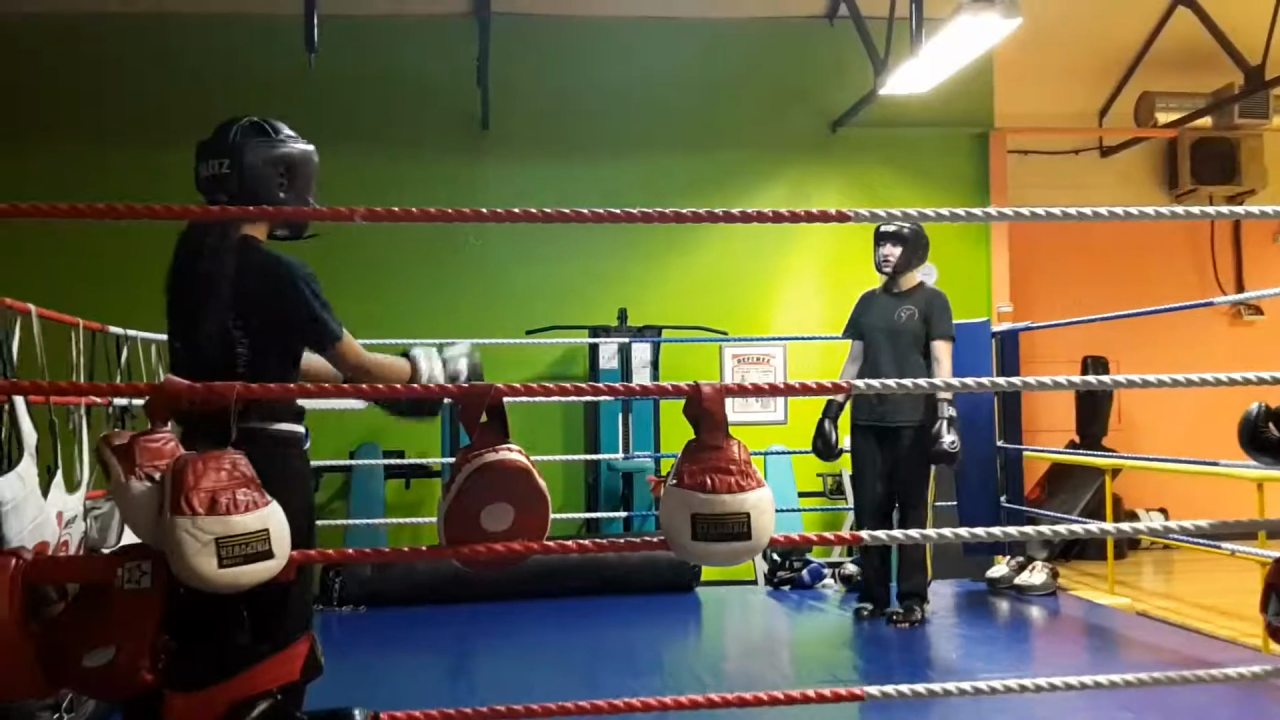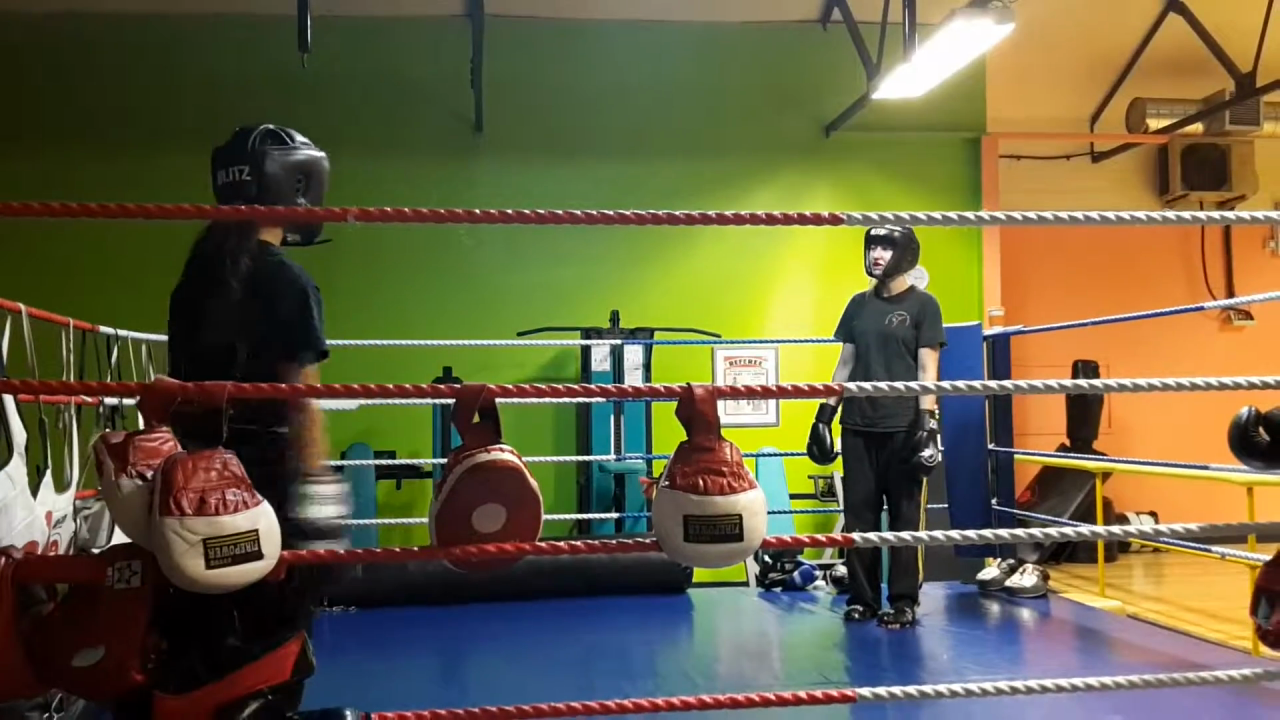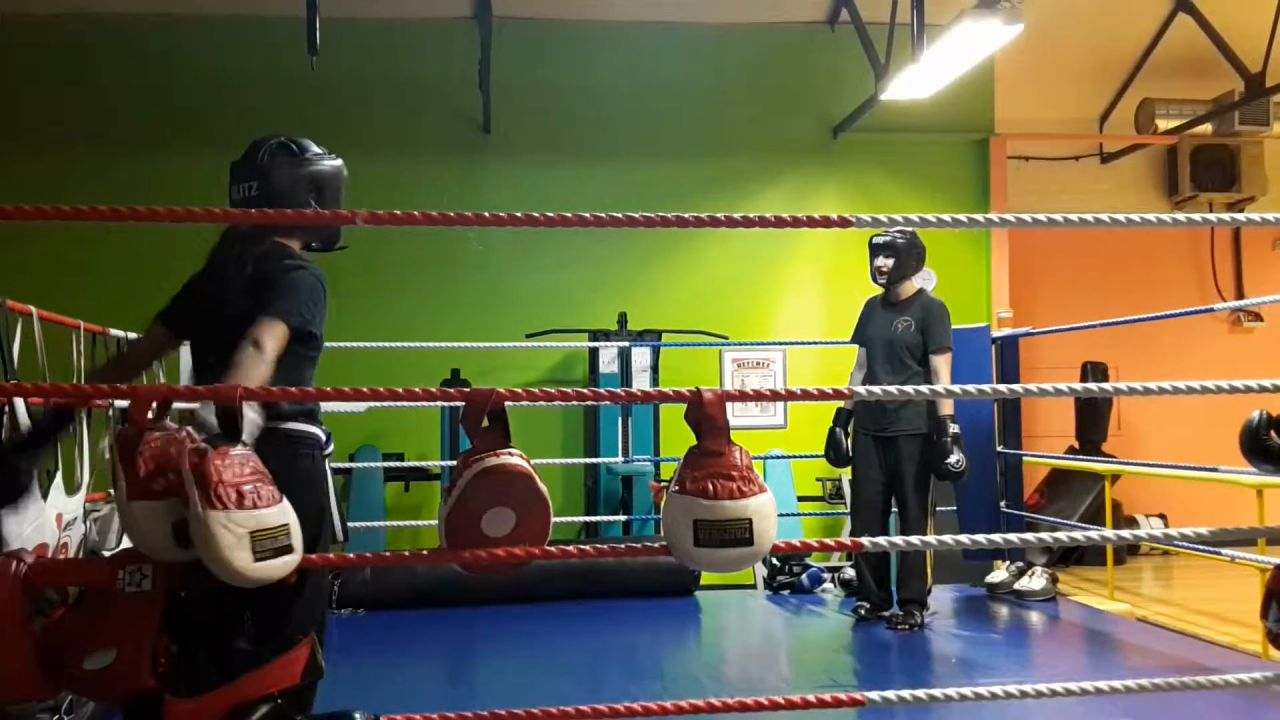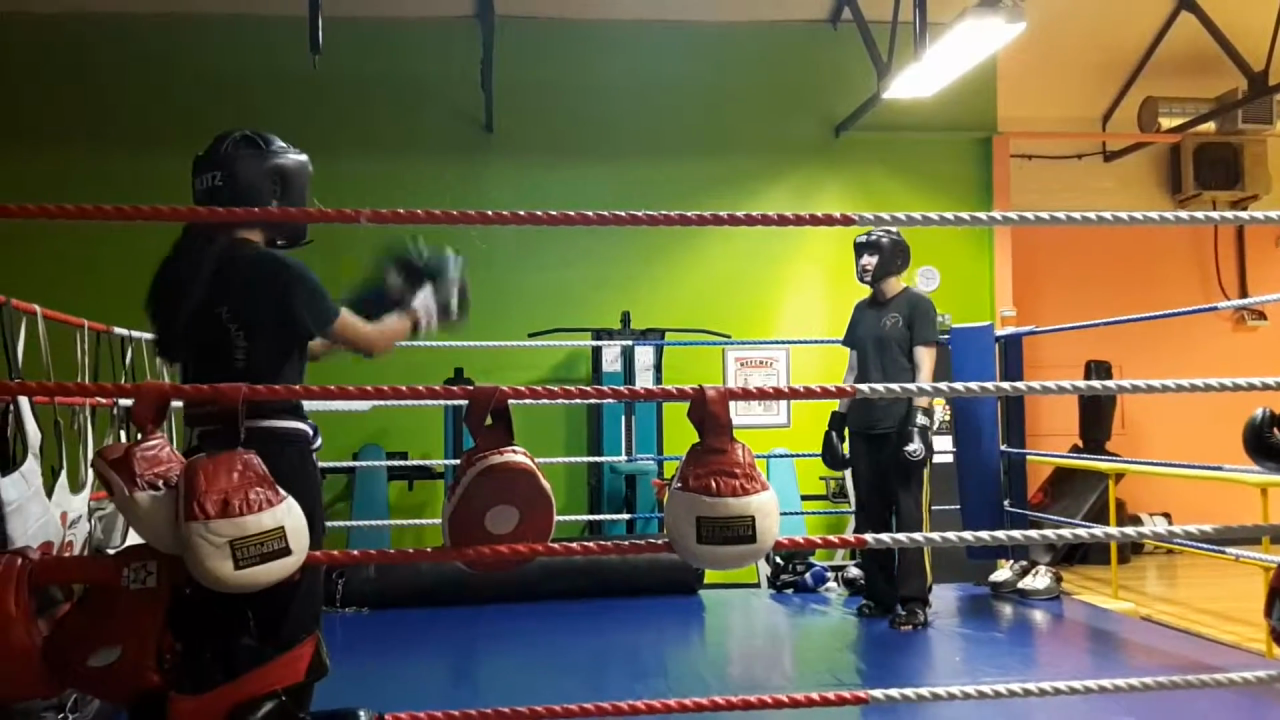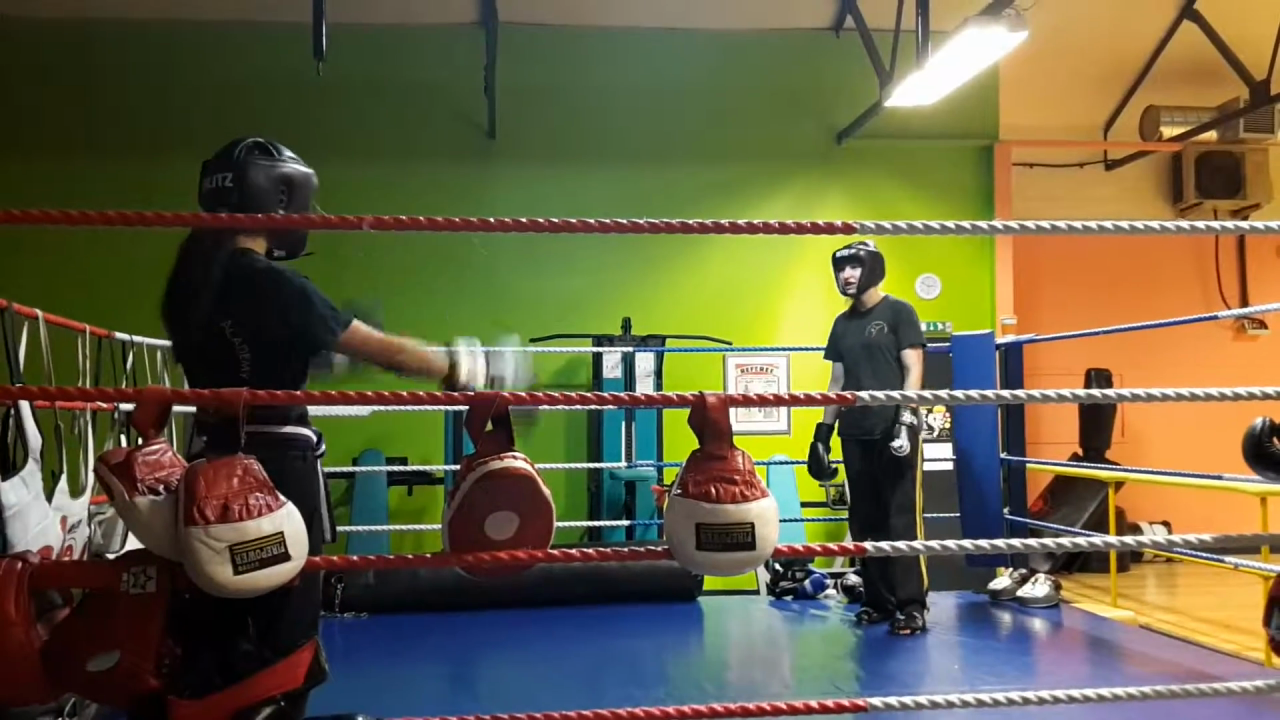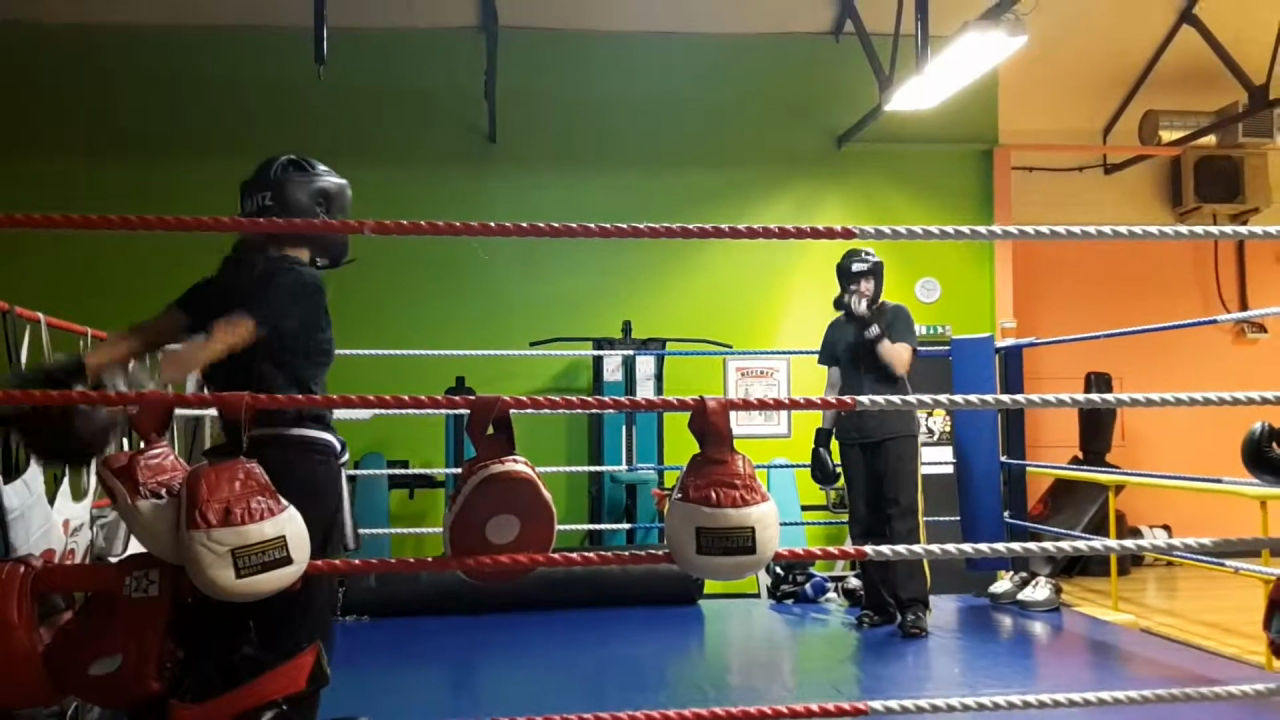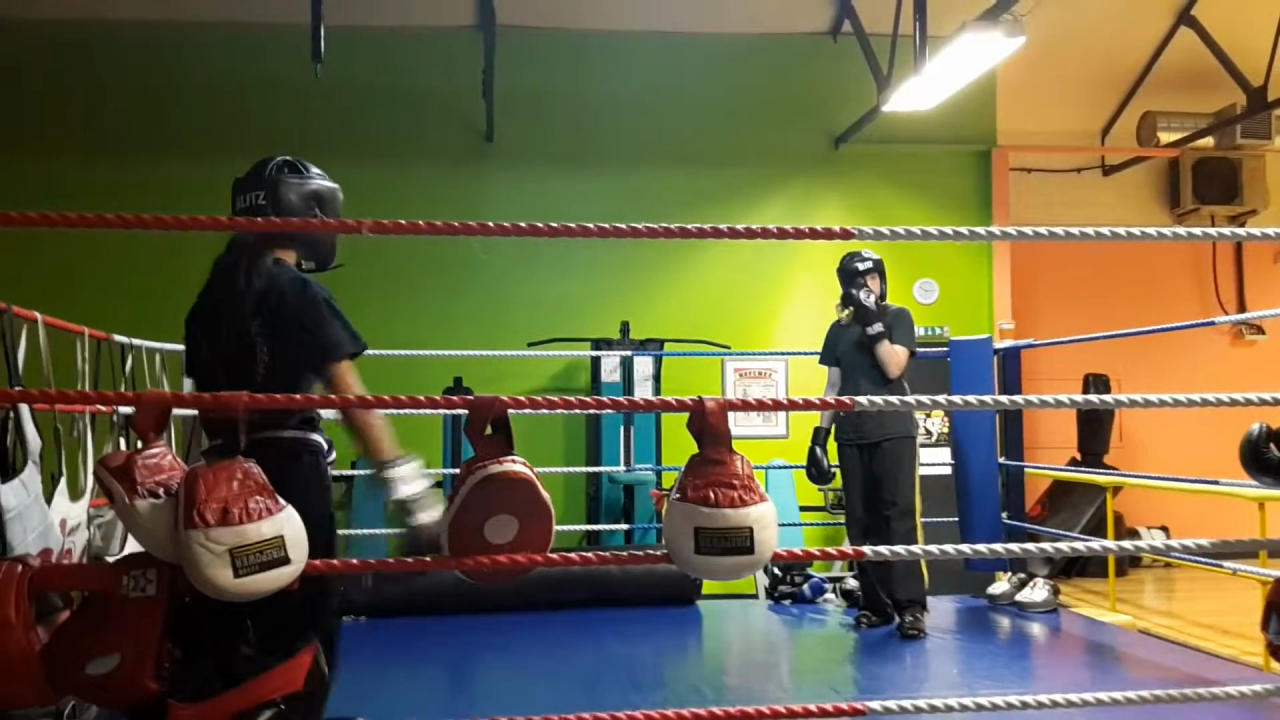
dt=0.4s
person 1, frame 1
left shoulder: (194, 263)
right shoulder: (277, 274)
right elbow: (356, 364)
left wrist: (347, 380)
right wrist: (434, 369)
left hip: (200, 460)
right hip: (268, 461)
left knee: (204, 621)
right knee: (275, 625)
person 1, frame 2
left shoulder: (204, 270)
right shoulder: (284, 281)
left elbow: (187, 380)
right elbow: (299, 404)
right hip: (264, 463)
left knee: (200, 622)
right knee: (273, 627)
person 1, frame 3
left shoulder: (218, 274)
right shoulder: (299, 277)
left elbow: (137, 356)
right elbow: (258, 351)
left wrist: (53, 419)
right wrist: (231, 424)
right hip: (286, 459)
left knee: (213, 624)
right knee: (289, 626)
person 1, frame 4
left shoulder: (190, 274)
right shoulder: (273, 271)
right elbow: (366, 338)
left wrist: (375, 301)
right wrist: (425, 305)
left hip: (209, 458)
right hip: (274, 460)
left knee: (211, 618)
right knee: (284, 621)
person 1, frame 5
left shoulder: (196, 279)
right shoulder: (273, 284)
right elbow: (385, 350)
left wrist: (332, 351)
right wrist: (469, 369)
left hip: (216, 463)
right hip: (277, 463)
left knee: (213, 621)
right knee: (282, 626)
person 1, frame 6
left shoulder: (233, 280)
right shoulder: (302, 285)
left elbow: (147, 333)
right elbow: (215, 343)
left wrist: (74, 370)
left hip: (239, 463)
right hip: (300, 466)
left knee: (221, 628)
right knee: (295, 630)
person 1, frame 7
left shoulder: (218, 293)
right shoulder: (298, 293)
left elbow: (208, 396)
right elbow: (350, 398)
right wrist: (410, 486)
right hip: (283, 473)
left knee: (218, 635)
right knee: (299, 639)
person 2, frame 1
left shoulder: (931, 300)
right shoulder: (868, 301)
left elbow: (941, 360)
left wrist: (944, 412)
right wrist: (831, 411)
left hip: (911, 422)
right hip: (866, 421)
left knee: (913, 511)
right knee: (869, 510)
left ankle: (912, 599)
right ankle: (873, 594)
person 2, frame 2
left shoulder: (922, 304)
right shoulder: (859, 304)
left elbow: (927, 370)
left wrist: (927, 423)
right wrist: (825, 414)
left hip: (902, 426)
right hip: (858, 425)
left knee: (904, 516)
right knee: (858, 514)
left ankle: (903, 601)
right ankle: (862, 597)
person 2, frame 3
left shoulder: (930, 309)
right shoulder: (872, 308)
left elbow: (940, 375)
left wrist: (948, 432)
right wrist: (841, 419)
left hip: (912, 430)
right hip: (869, 428)
left knee: (914, 518)
right knee: (866, 515)
left ankle: (913, 603)
right ankle: (872, 598)
person 2, frame 4
left shoulder: (917, 305)
right shoulder: (862, 309)
left elbow: (924, 369)
left wrist: (919, 422)
right wrist: (837, 421)
left hip: (900, 426)
right hip: (864, 427)
left knee: (909, 514)
right knee: (869, 515)
left ankle: (914, 602)
right ankle: (880, 594)
person 2, frame 5
left shoulder: (898, 312)
right shoulder: (842, 323)
left elbow: (914, 371)
left wrist: (906, 421)
right wrist: (822, 433)
left hip: (893, 430)
right hip: (855, 433)
left knee: (901, 517)
right knee: (864, 519)
left ankle: (912, 605)
right ankle: (879, 600)
person 2, frame 6
left shoulder: (895, 315)
right shoulder: (837, 328)
left elbow: (900, 366)
left wrist: (869, 325)
right wrist: (822, 437)
left hip: (896, 430)
right hip: (853, 436)
left knee: (902, 515)
right knee: (863, 521)
left ankle: (914, 605)
right ankle: (878, 602)
person 2, frame 7
left shoulder: (898, 317)
right shoulder: (839, 329)
left elbow: (893, 367)
left wrist: (872, 322)
right wrist: (819, 436)
left hip: (894, 432)
right hip: (852, 436)
left knee: (899, 516)
right knee: (861, 521)
left ankle: (911, 606)
right ankle: (876, 603)
